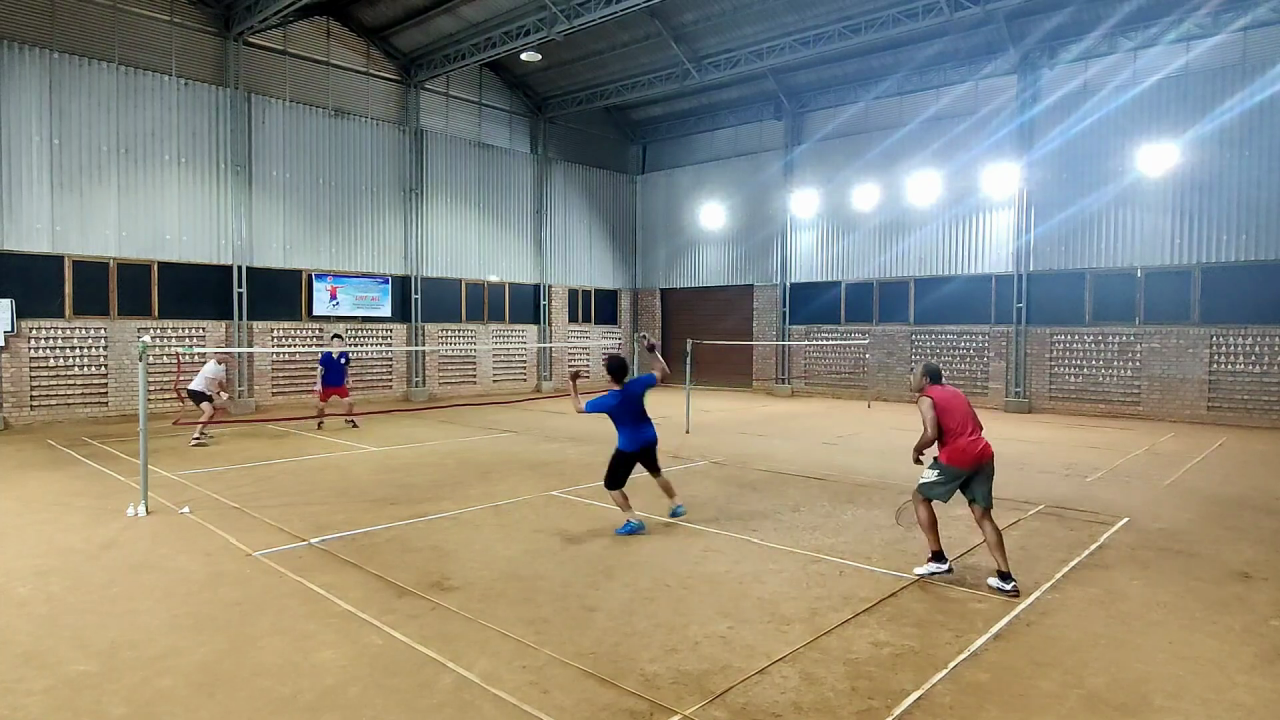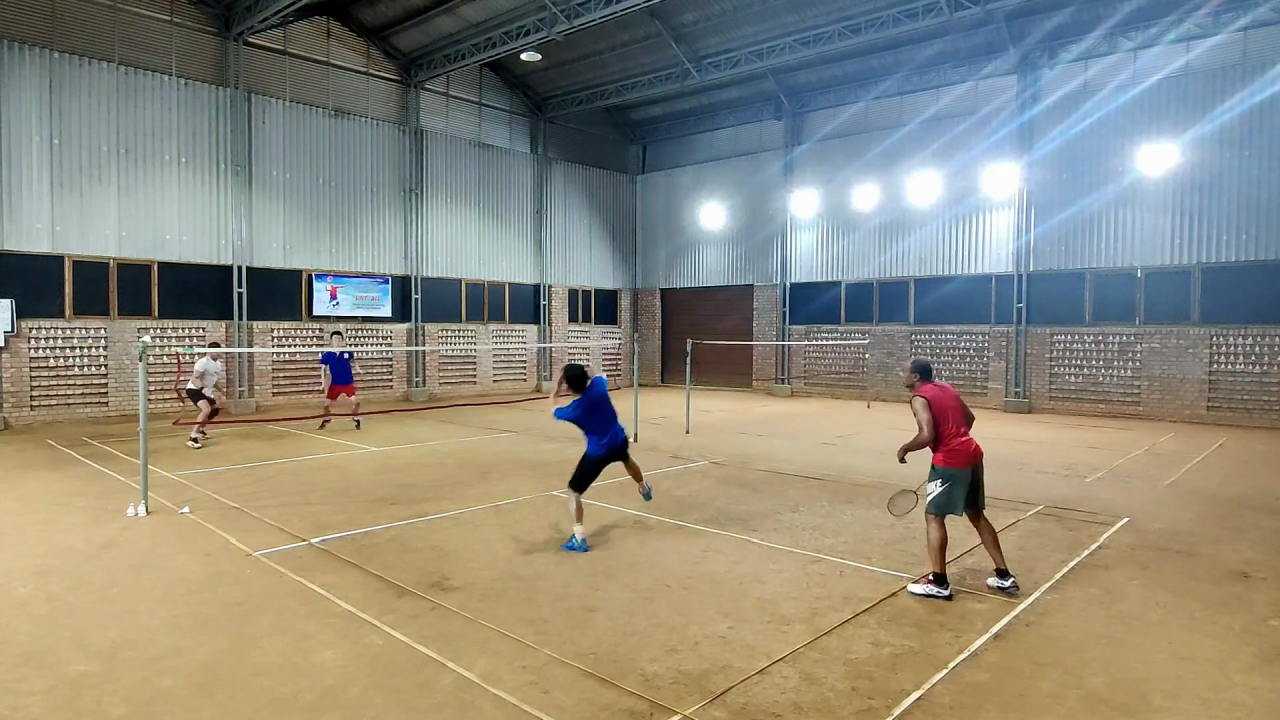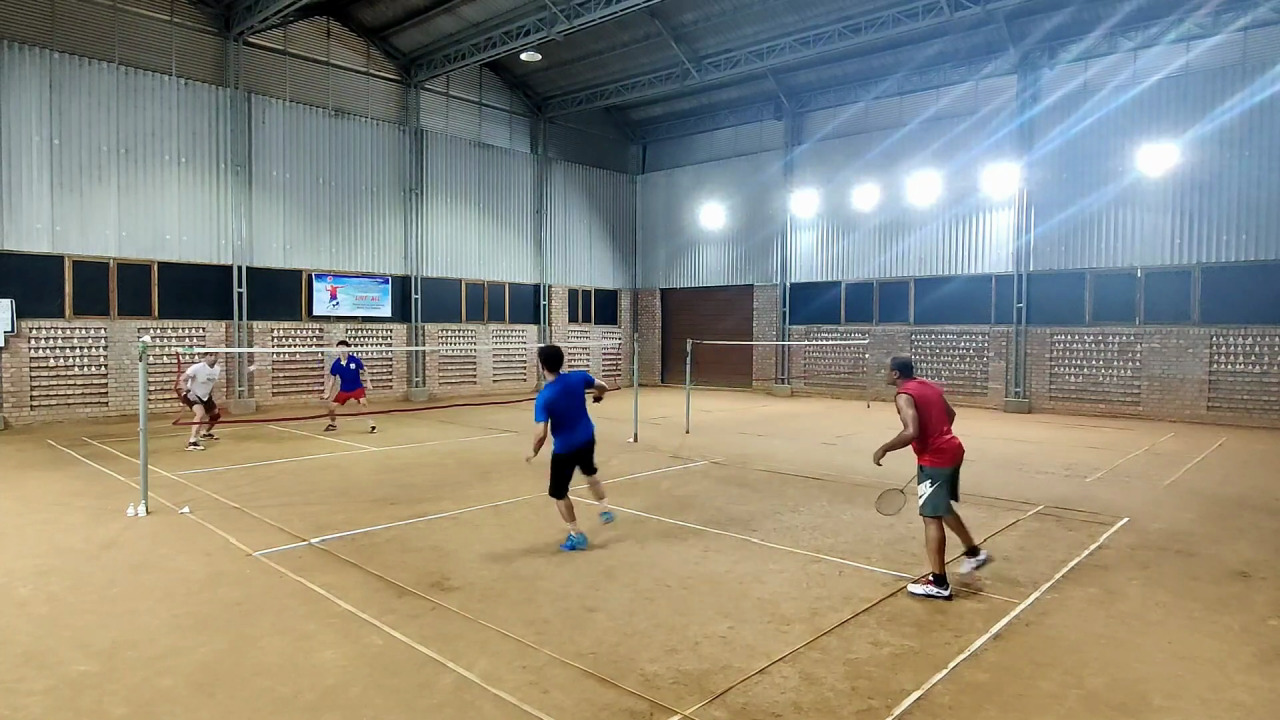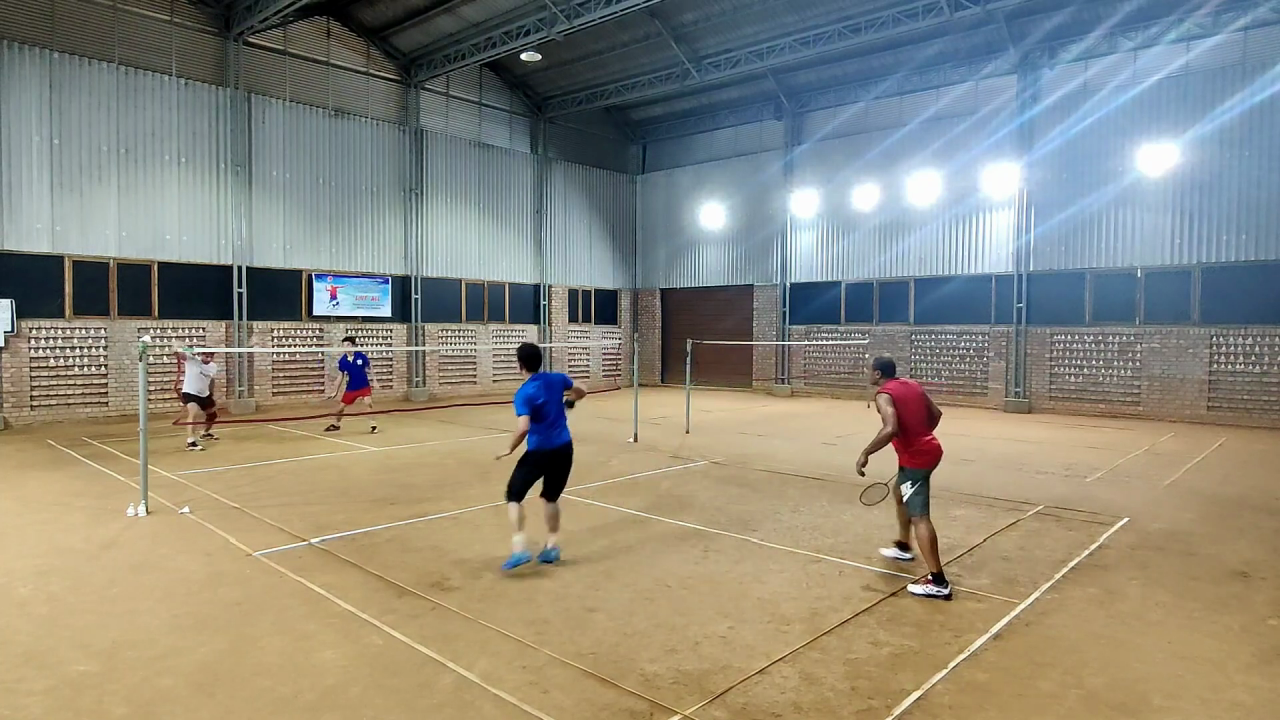
dt=0.2s
person 1, frame 1
left shoulder: (926, 398)
right shoulder: (956, 393)
left elbow: (931, 434)
right elbow: (978, 426)
left wrist: (916, 450)
left hip: (955, 459)
right hip: (983, 454)
left knee: (920, 499)
right knee: (983, 516)
left ankle: (938, 559)
right ankle: (1006, 579)
person 1, frame 2
left shoulder: (920, 398)
right shoulder: (947, 389)
left elbow: (926, 436)
right elbow: (970, 418)
left wrist: (904, 449)
left hip: (949, 462)
right hip: (972, 454)
left knee: (934, 517)
right knee: (975, 516)
left ankle: (938, 582)
right ankle: (1005, 576)
person 1, frame 3
left shoulder: (904, 396)
right shoulder: (929, 386)
left elbow: (911, 432)
right elbow: (950, 413)
left wrist: (883, 449)
left hip: (935, 460)
right hip: (954, 450)
left knee: (932, 516)
right knee: (942, 508)
left ankle: (938, 583)
right ankle: (974, 552)
person 1, frame 4
left shoulder: (884, 395)
right shoulder: (913, 385)
left elbow: (890, 429)
right elbow: (936, 414)
left wrist: (865, 454)
left hip: (914, 458)
right hip: (931, 450)
left knee: (918, 517)
right knee: (900, 496)
left ankle: (938, 582)
right ankle: (903, 547)
person 2, frame 1
left shoulder: (605, 402)
right shoulder: (638, 385)
left elbow: (579, 408)
right elbow: (664, 373)
left wrist: (572, 383)
right wrist: (653, 351)
left hip: (628, 448)
right hip: (650, 440)
left knee: (612, 485)
right knee: (656, 473)
left ankle: (634, 521)
right ankle: (676, 505)
person 2, frame 2
left shoulder: (570, 412)
right shoulder: (598, 386)
left elbow: (552, 406)
right elbow: (601, 376)
left wrist: (557, 385)
right wrist: (589, 378)
left hip: (597, 453)
right hip: (620, 442)
left knee: (575, 490)
right knee: (627, 460)
left ankle: (580, 538)
right ankle: (644, 488)
person 2, frame 3
left shoulder: (544, 397)
right shoulder: (578, 377)
left elbow: (541, 434)
right elbow: (603, 387)
left wrist: (534, 453)
right wrist: (598, 396)
left hip: (565, 449)
right hip: (587, 439)
left knee: (558, 494)
right knee: (589, 472)
left ankle: (576, 535)
right ankle: (605, 509)
person 2, frame 4
left shoulder: (524, 393)
right shoulder: (558, 378)
left elbow: (523, 427)
right elbow: (581, 392)
left wrist: (509, 449)
right wrist: (569, 400)
left hip: (540, 451)
right hip: (564, 448)
left knee: (513, 497)
right knee: (551, 498)
left ankle: (519, 549)
right ankle: (552, 547)
